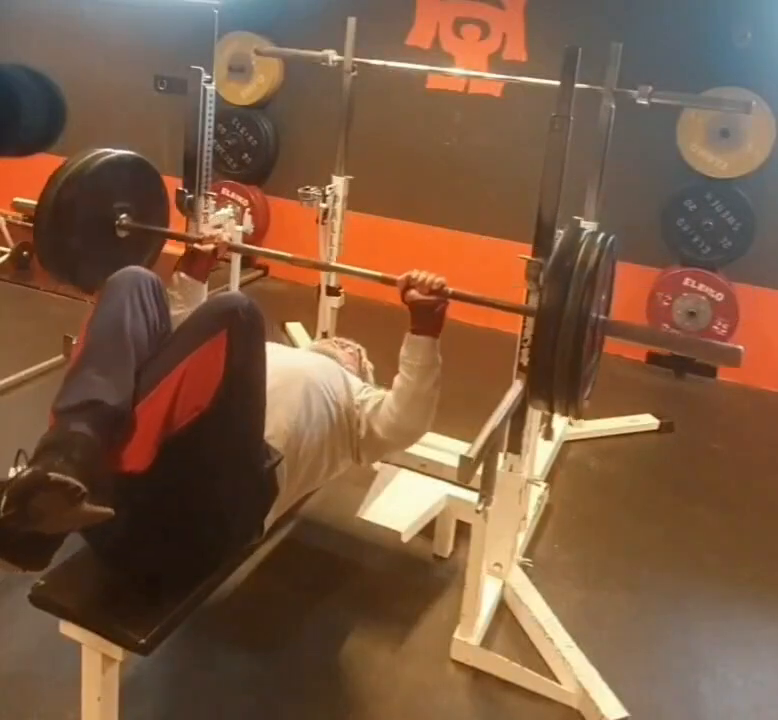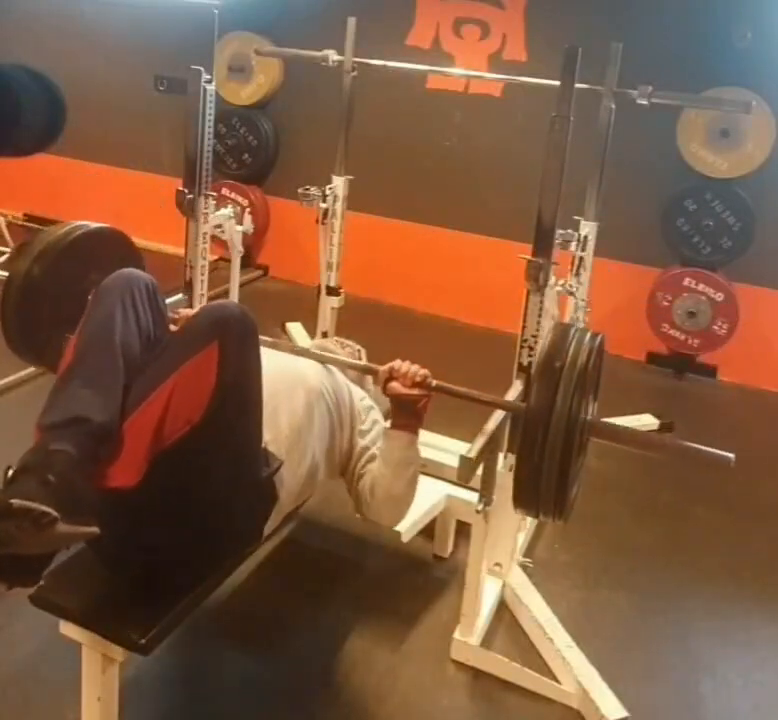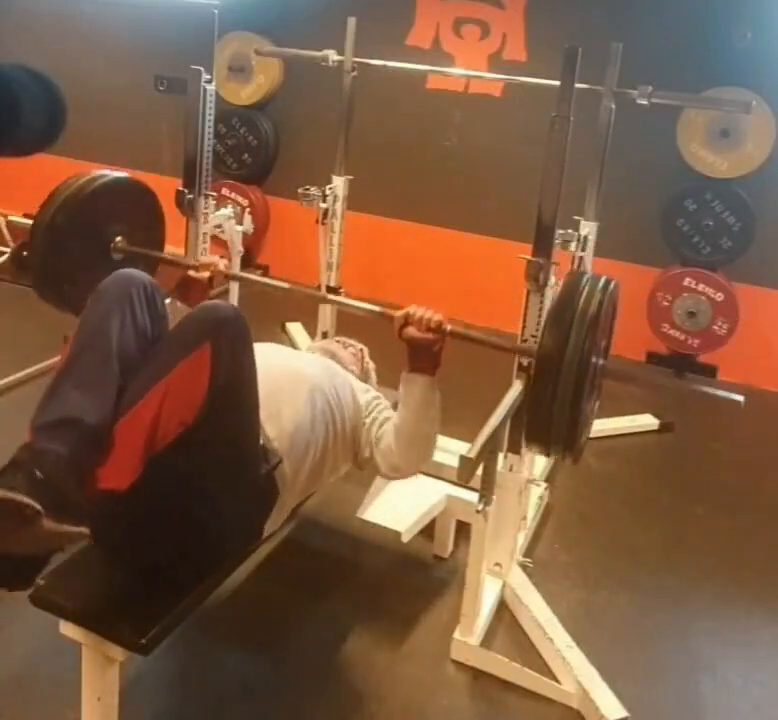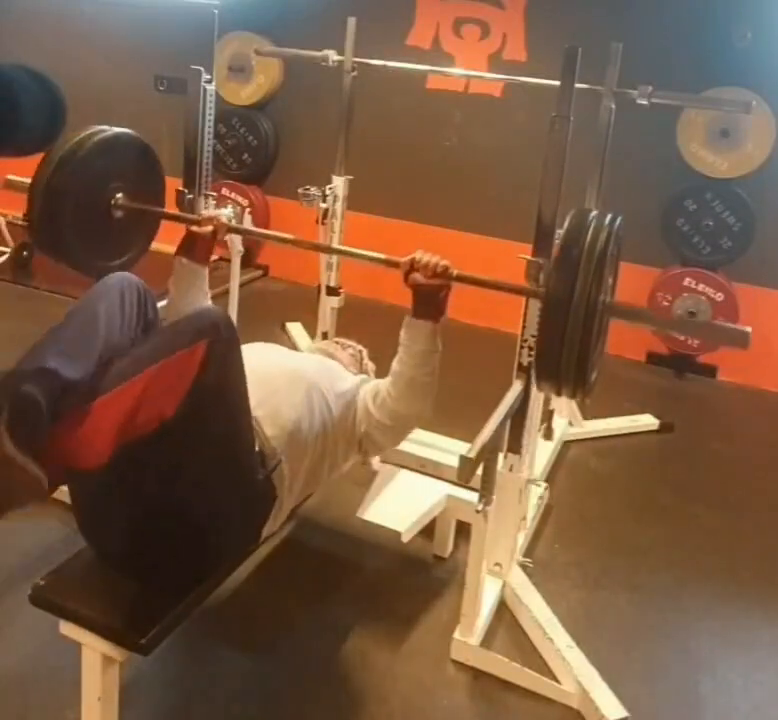
dt=1s
person 1, frame 1
left shoulder: (354, 400)
right shoulder: (275, 356)
left elbow: (406, 423)
right elbow: (177, 346)
left wrist: (424, 329)
right wrist: (192, 274)
left hip: (212, 506)
left knee: (232, 313)
right knee: (134, 285)
left ankle: (87, 478)
right ankle: (67, 466)
person 1, frame 2
left shoulder: (354, 407)
right shoulder: (273, 363)
left elbow: (386, 506)
left wrist: (405, 419)
right wrist: (177, 348)
left hip: (218, 498)
right hip: (134, 482)
left knee: (226, 322)
right knee: (129, 286)
left ankle: (57, 495)
right ankle: (47, 490)
person 1, frame 3
left shoulder: (358, 402)
right shoulder: (275, 358)
left elbow: (405, 456)
right elbow: (176, 372)
left wrist: (421, 363)
right wrist: (191, 301)
left hip: (212, 509)
right hip: (134, 484)
left knee: (219, 322)
right knee: (129, 289)
left ankle: (57, 495)
right ankle: (45, 486)
person 1, frame 4
left shoulder: (356, 400)
right shoulder: (271, 357)
left elbow: (406, 405)
right elbow: (180, 335)
left wrist: (425, 311)
right wrist: (194, 254)
left hip: (204, 514)
left knee: (207, 329)
right knee: (124, 292)
